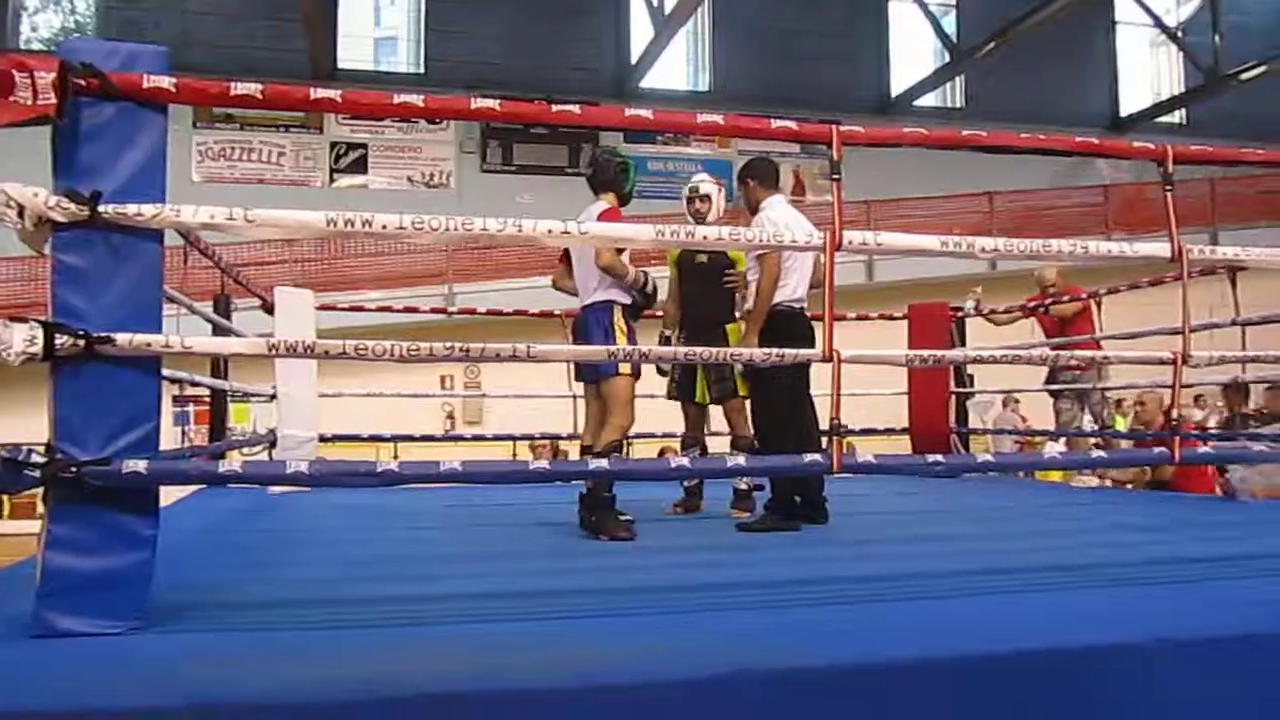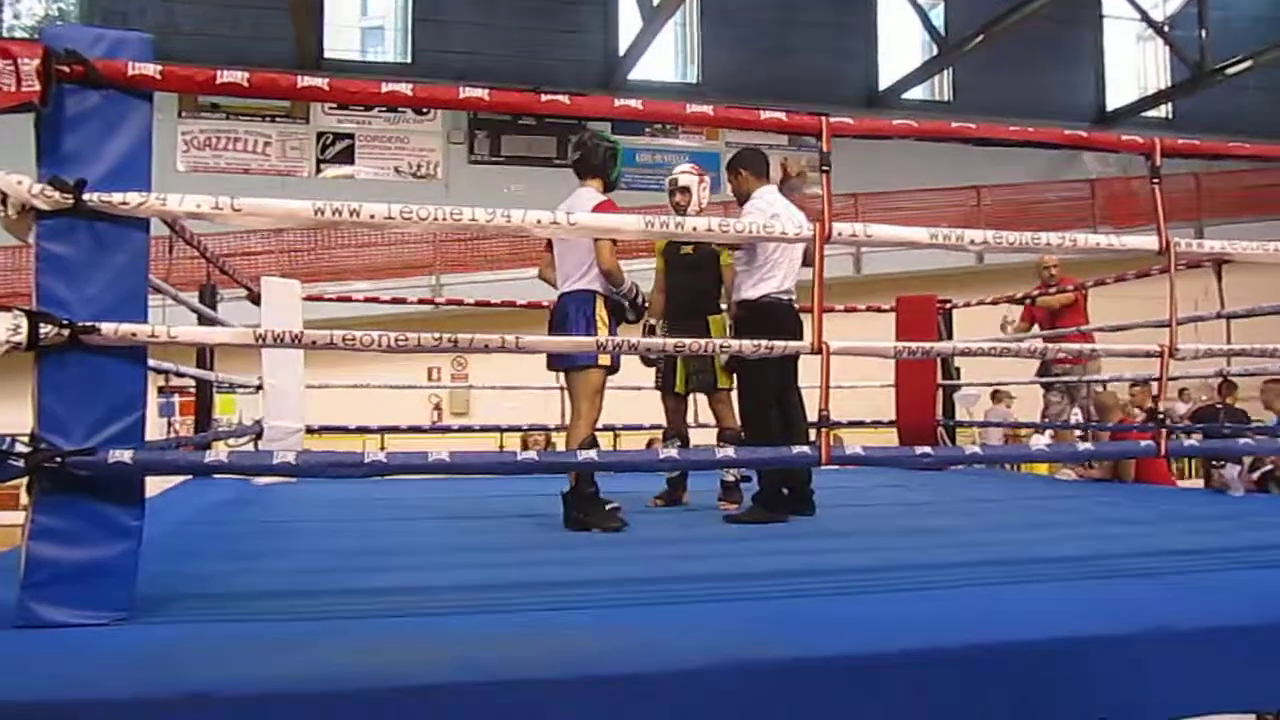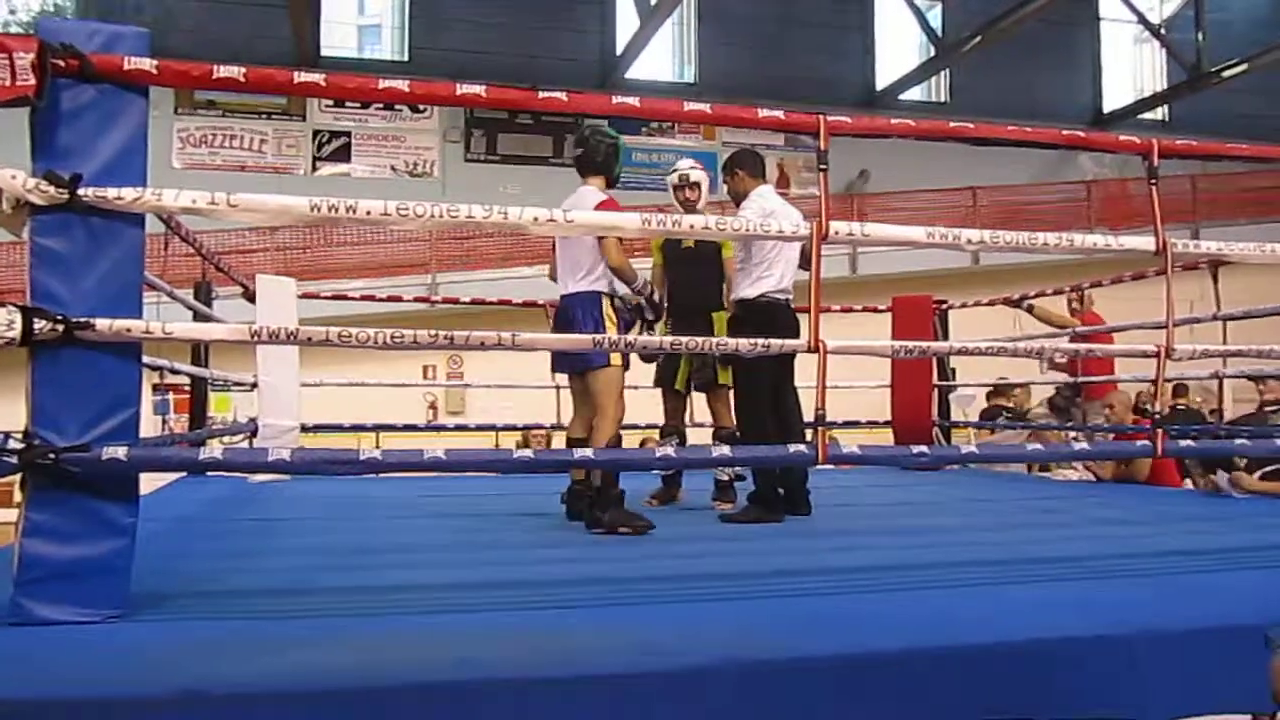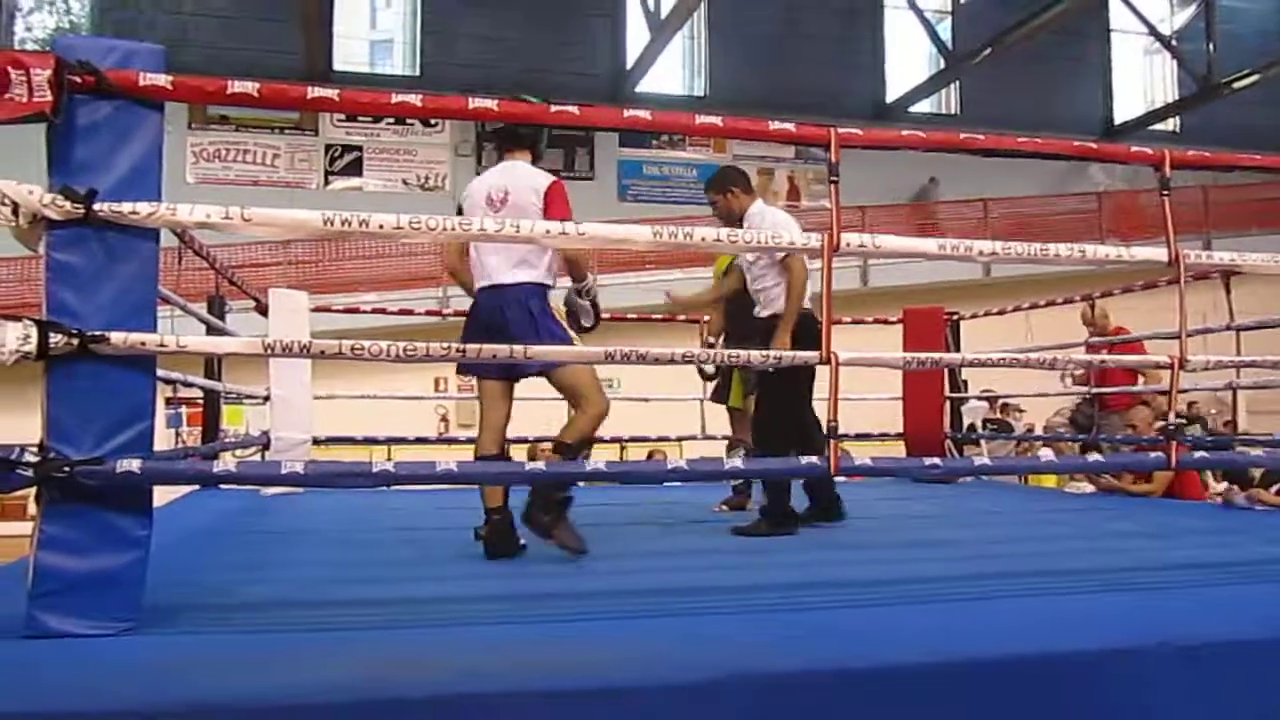
dt=1s
person 1, frame 1
left shoulder: (581, 220)
right shoulder: (609, 213)
left elbow: (560, 279)
right elbow: (605, 259)
right wrist: (638, 279)
left hip: (588, 318)
right hip: (609, 317)
left knee: (596, 420)
right knee: (620, 419)
left ankle: (593, 504)
right ankle: (597, 504)
person 1, frame 2
left shoulder: (564, 208)
right shoulder: (602, 205)
left elbow: (546, 270)
right elbow: (606, 264)
right wrist: (629, 292)
left hip: (565, 307)
right hip: (589, 308)
left knee: (581, 411)
right knee: (587, 412)
left ankle: (581, 497)
right ankle: (581, 502)
person 1, frame 3
left shoulder: (567, 206)
right shoulder: (604, 204)
right elbow: (614, 261)
right wrist: (645, 291)
left hip: (568, 307)
right hip: (593, 308)
left knee: (584, 412)
right knee: (610, 412)
left ankle: (579, 494)
right ankle: (605, 505)
person 1, frame 4
left shoulder: (474, 189)
right shoulder: (546, 184)
left elbow: (454, 264)
right elbow: (570, 251)
right wrist: (585, 292)
left hip: (485, 306)
right hip: (529, 302)
left knee: (492, 425)
right knee: (593, 402)
left ankle: (496, 527)
right ankle: (546, 501)
person 2, frame 1
left shoulder: (768, 216)
right shoulder: (801, 220)
left elbow: (771, 273)
left wrist: (752, 332)
left hip: (775, 324)
right hip: (798, 321)
left knee: (773, 418)
right knee: (799, 414)
left ankle: (783, 508)
right ankle: (811, 503)
person 2, frame 2
left shoulder: (760, 205)
right shoulder: (792, 211)
right elbow: (806, 257)
left hip: (759, 314)
right hip: (785, 312)
left knee: (760, 408)
right knee: (786, 402)
left ankle: (771, 500)
right ankle: (799, 494)
person 2, frame 3
left shoulder: (757, 204)
right shoulder: (790, 211)
right elbow: (807, 257)
left hip: (755, 313)
right hip: (782, 312)
left knee: (755, 408)
right knee: (783, 403)
left ankle: (766, 500)
right ankle: (795, 494)
person 2, frame 4
left shoulder: (770, 220)
right shoulder: (751, 229)
left elbow: (798, 272)
right elbow: (732, 282)
left wrist: (784, 332)
right wrist: (689, 302)
left hip: (789, 328)
right hip: (780, 329)
left knee: (771, 422)
right knee: (798, 417)
left ankle: (777, 514)
right ankle: (824, 501)
person 3, frame 1
left shoulder: (736, 244)
right shoulder: (679, 248)
right wrist: (666, 339)
left hip: (724, 335)
right hip: (689, 338)
left knee: (736, 414)
right knee: (693, 421)
left ankle: (743, 493)
right ankle: (692, 493)
person 3, frame 2
right shoulder: (665, 239)
left elbow: (733, 285)
right wrist: (650, 328)
left hip: (708, 328)
right hip: (673, 330)
left knee: (721, 405)
right knee: (674, 410)
left ankle: (731, 486)
right ankle: (676, 485)
person 3, frame 3
right shoulder: (663, 234)
left elbow: (733, 281)
left hip: (711, 325)
right hip: (675, 327)
left knee: (719, 403)
right knee: (673, 408)
left ankle: (725, 484)
right ankle: (670, 483)
person 3, frame 4
right shoulder: (724, 262)
right wrist: (709, 344)
right hip: (734, 346)
left knee: (755, 412)
right knee: (737, 417)
right ankle: (740, 490)
